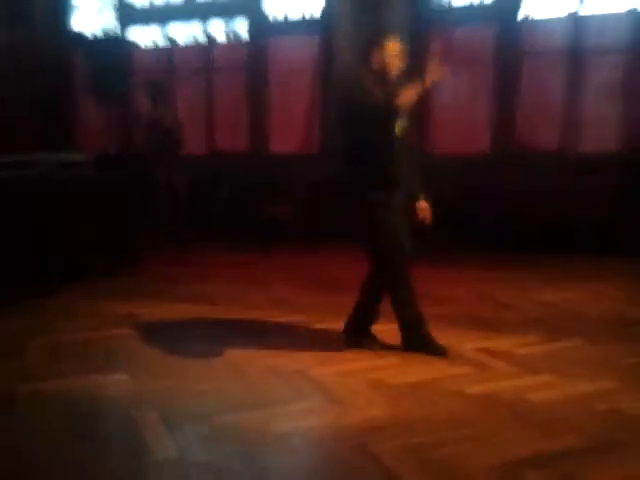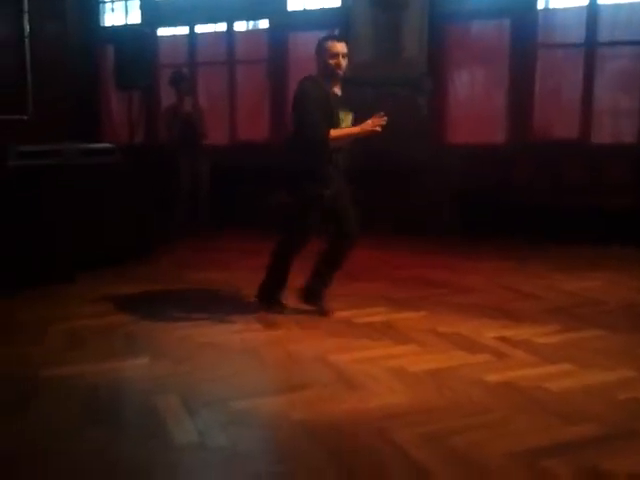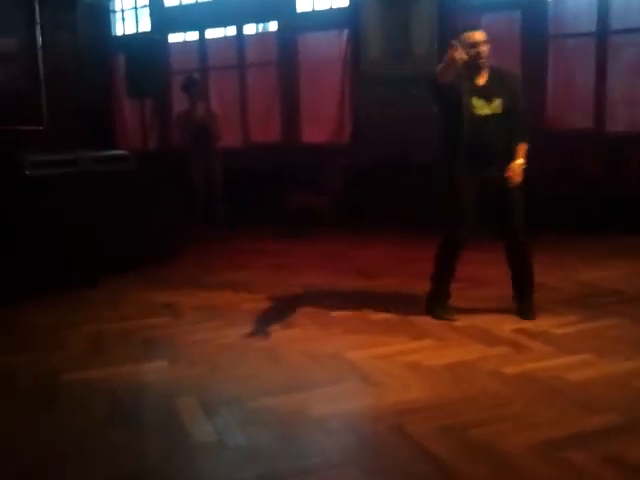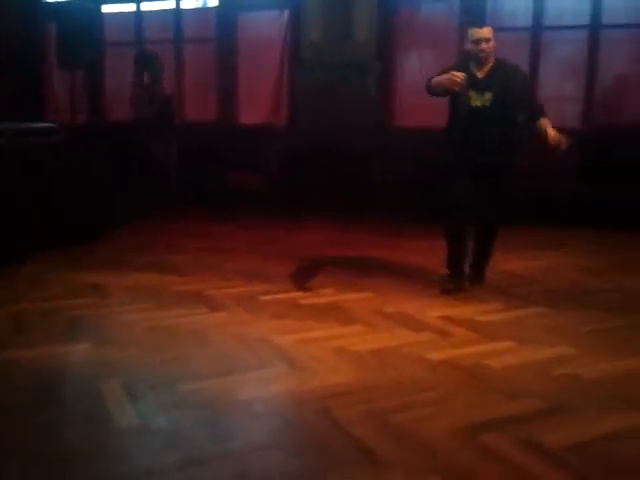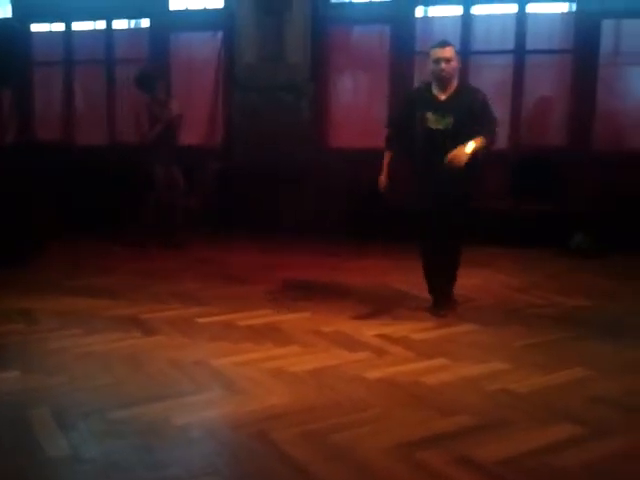
dt=1s
person 1, frame 1
left shoulder: (390, 95)
right shoulder: (361, 96)
right elbow: (391, 111)
left wrist: (417, 196)
right wrist: (422, 84)
left hip: (396, 193)
right hip: (377, 194)
left knee: (396, 261)
right knee: (392, 262)
left ankle: (414, 334)
right ankle: (358, 328)
person 1, frame 2
left shoulder: (339, 93)
right shoulder: (309, 91)
right elbow: (316, 138)
right wrist: (360, 129)
left hip: (334, 179)
right hip: (313, 180)
left knee: (347, 234)
right knee: (295, 238)
left ankle: (314, 290)
right ankle: (269, 293)
person 1, frame 3
left shoulder: (506, 80)
right shoulder: (455, 82)
left elbow: (520, 125)
right elbow: (440, 80)
left wrist: (519, 160)
right wrist: (452, 63)
left hip: (501, 170)
right hip: (466, 172)
left knee: (516, 236)
right knee: (455, 235)
left ankle: (524, 298)
right ankle: (437, 298)
person 1, frame 4
left shoulder: (512, 74)
right shoulder: (458, 72)
left elbow: (532, 107)
right elbow: (433, 86)
left wrist: (549, 130)
right wrist: (445, 79)
left hip: (498, 159)
right hip: (463, 158)
left knee: (488, 217)
right knee: (457, 213)
left ankle: (478, 269)
right ankle: (455, 272)
person 1, frame 5
left shoulder: (473, 97)
right shoulder: (417, 97)
left elbow: (488, 132)
right elbow: (395, 133)
left wrist: (469, 147)
right wrist: (385, 171)
left hip: (457, 181)
right hip: (425, 180)
left knee: (451, 239)
right knee: (429, 240)
left ankle: (446, 292)
right ankle: (439, 294)
person 2, frame 1
left shoulder: (171, 118)
right shoulder: (148, 121)
left elbow: (177, 143)
right elbow: (147, 147)
left wrist: (170, 125)
right wrist: (160, 127)
left hip: (173, 164)
right hip: (158, 165)
left knee: (178, 201)
right knee: (163, 203)
left ankle: (178, 234)
right ankle: (164, 234)
person 2, frame 2
left shoulder: (196, 108)
right shoulder: (170, 111)
left elbow: (202, 134)
right elbow: (171, 137)
left wrist: (193, 115)
right wrist: (181, 117)
left hip: (197, 153)
right hip: (181, 155)
left knee: (202, 191)
right knee: (185, 191)
left ankle: (202, 225)
right ankle: (186, 225)
person 2, frame 3
left shoulder: (209, 112)
right shoulder: (182, 116)
left elbow: (217, 137)
right elbow: (183, 142)
left wrist: (206, 120)
right wrist: (195, 122)
left hip: (211, 156)
right hip: (194, 159)
left knee: (217, 193)
right knee: (200, 195)
person 2, frame 4
left shoulder: (164, 88)
right shoulder: (143, 90)
right elbow: (144, 117)
left wrist: (167, 98)
right wrist: (159, 99)
left hip: (167, 133)
right hip: (153, 135)
left knee: (170, 170)
right knee: (158, 171)
person 2, frame 5
left shoulder: (166, 108)
right shoulder: (144, 110)
left elbow: (173, 135)
right elbow: (146, 138)
left wrist: (175, 120)
right wrist: (163, 121)
left hip: (168, 156)
right hip: (154, 158)
left knee: (178, 189)
right knee: (157, 195)
left ankle: (170, 233)
